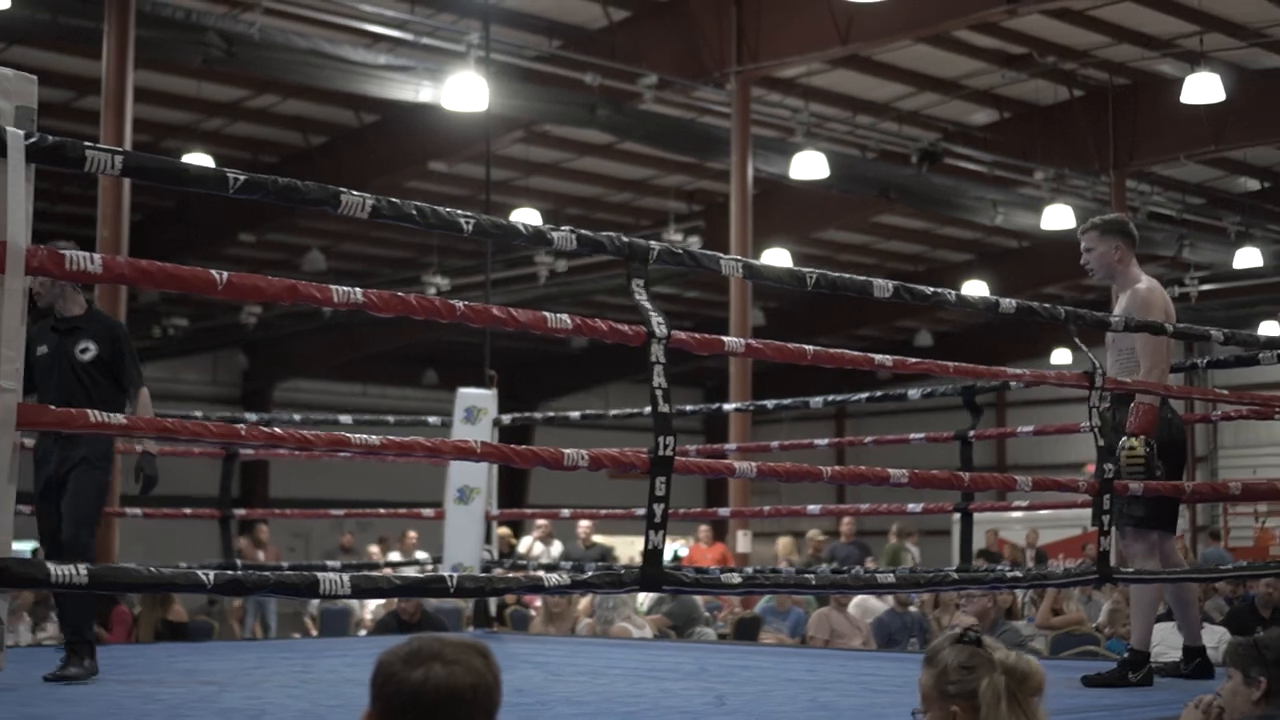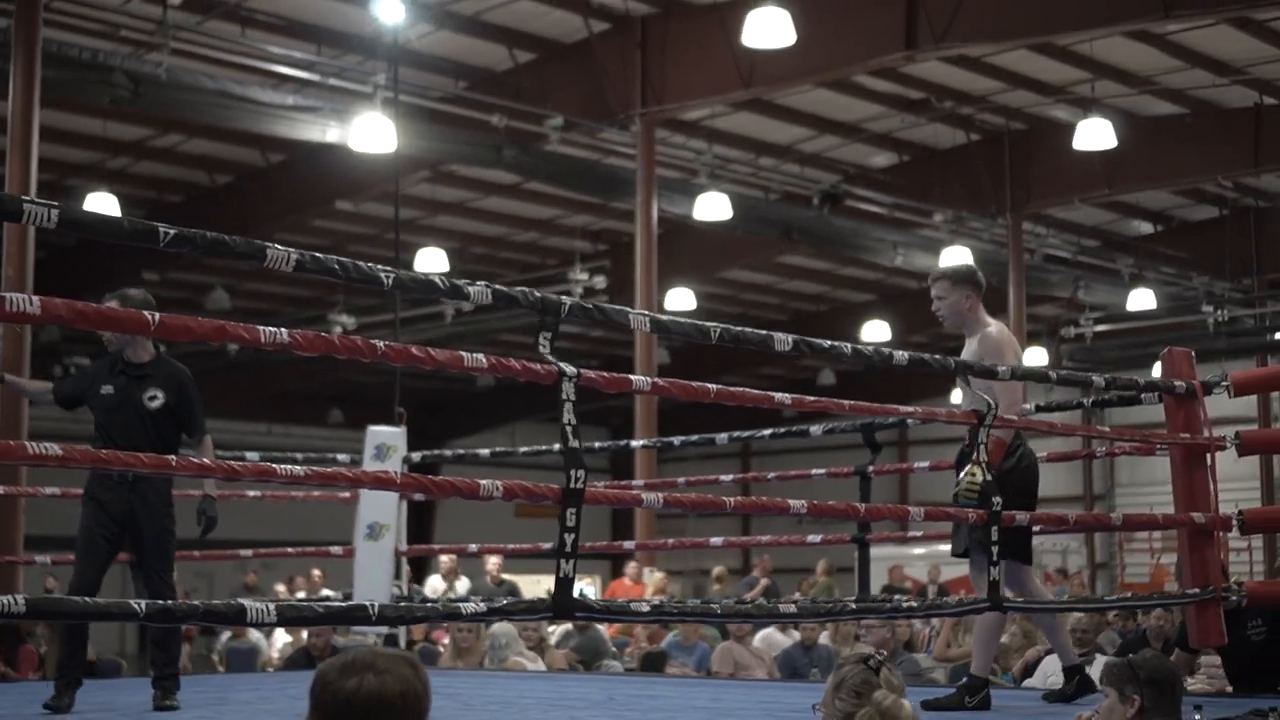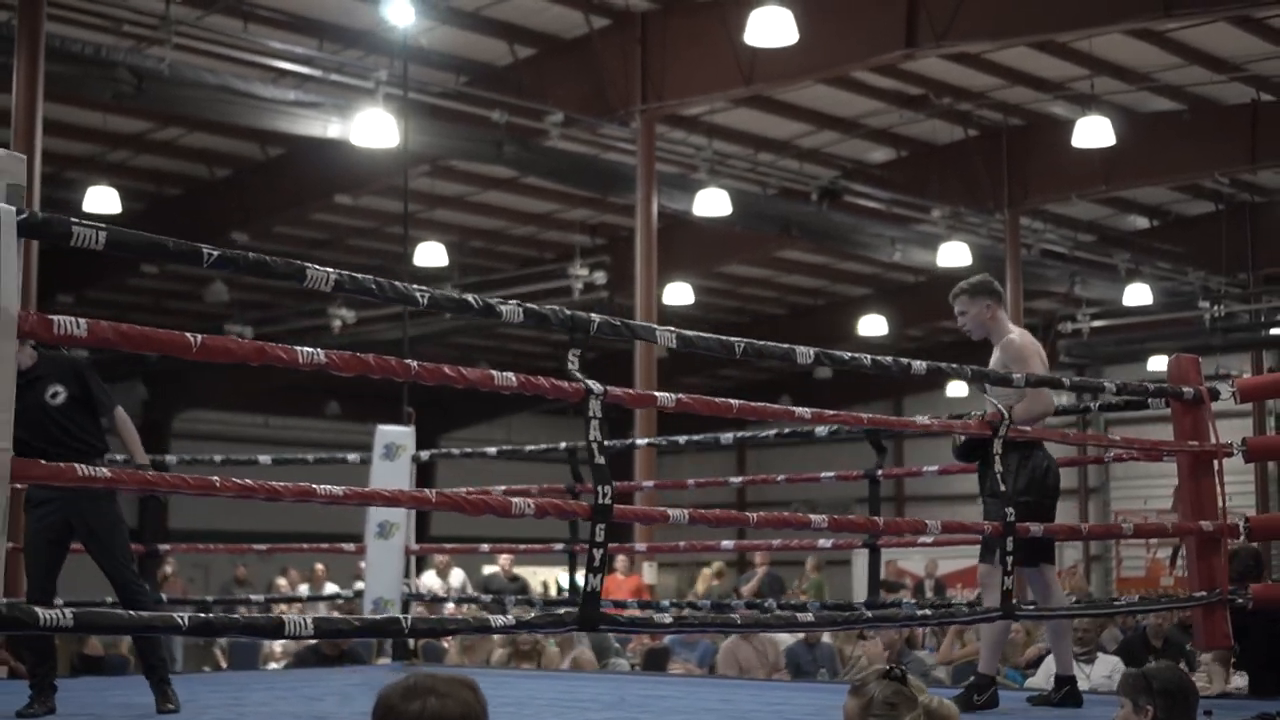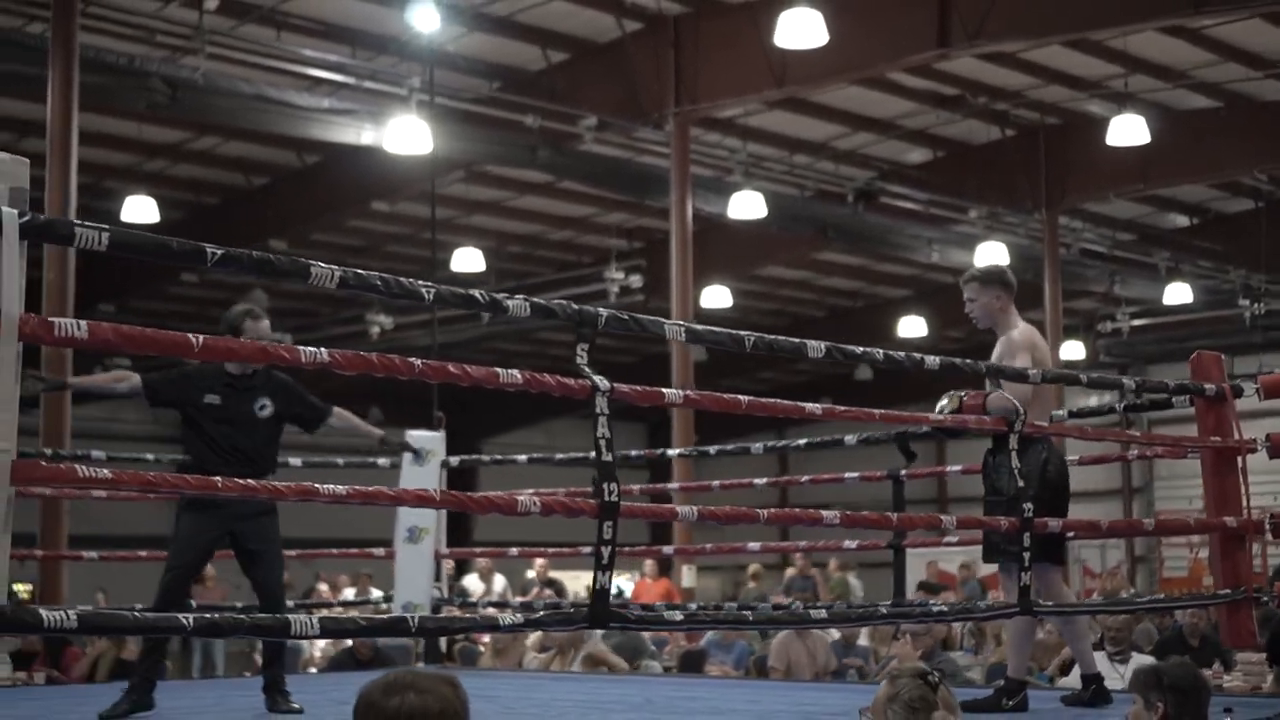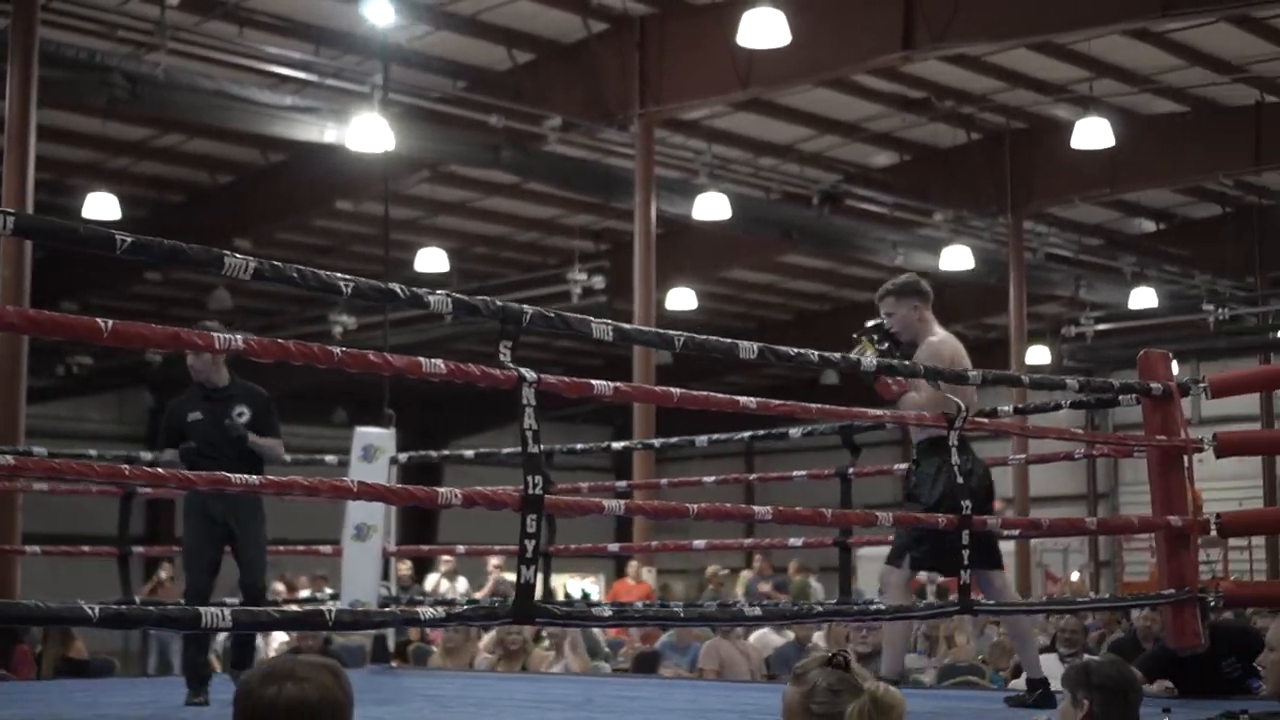
dt=1s
person 1, frame 1
left shoulder: (1143, 294)
right shoulder: (1129, 297)
left elbow: (1151, 374)
left wrist: (1136, 436)
right wrist: (1114, 429)
left hip: (1143, 427)
right hip: (1136, 428)
left knee: (1139, 542)
right knee: (1159, 545)
left ankle: (1138, 661)
right ankle: (1195, 653)
person 1, frame 2
left shoulder: (993, 338)
right shoulder: (975, 344)
left elbow: (1009, 412)
left wrist: (982, 467)
right wrist: (972, 463)
left hip: (1000, 463)
right hip: (992, 463)
left knee: (987, 573)
right knee: (1016, 575)
left ankle: (976, 687)
right ankle: (1075, 672)
person 1, frame 3
left shoulder: (1015, 344)
right shoulder: (1008, 348)
left elbow: (1042, 404)
left wrist: (988, 424)
right wrist: (983, 429)
left hip: (1020, 467)
right hip: (1016, 467)
left knee: (994, 574)
right knee: (1041, 577)
left ankle: (984, 684)
right ankle: (1066, 683)
person 1, frame 4
left shoulder: (1016, 339)
right shoulder: (1026, 339)
left elbow: (1017, 399)
left wrist: (965, 404)
right wrist: (976, 403)
left hip: (1021, 461)
right hip: (1038, 460)
left knee: (1016, 575)
right knee: (1047, 577)
left ankle: (1013, 689)
right ankle: (1092, 680)
person 1, frame 5
left shoulder: (934, 347)
right shoulder: (944, 349)
left elbow: (923, 412)
left wrist: (883, 376)
right wrist: (892, 377)
left hip: (943, 469)
right hip: (956, 469)
left knee: (895, 577)
right knee: (994, 584)
left ankle: (888, 686)
right ankle: (1037, 684)
person 2, frame 1
left shoulder: (107, 330)
right shoulder: (39, 337)
left elbow: (138, 393)
right elbow: (20, 392)
left wrist: (148, 450)
left hip: (90, 450)
right hip: (49, 449)
left knee: (74, 545)
right knee: (56, 554)
left ankle: (82, 650)
right ankle: (78, 651)
person 2, frame 2
left shoulder: (174, 377)
right shoulder: (99, 374)
left elbow: (201, 438)
right elbow: (51, 393)
left wrist: (208, 493)
left hip: (151, 492)
right hip: (103, 490)
left knee: (160, 592)
right knee: (81, 589)
left ankle: (166, 686)
right ankle: (66, 686)
person 2, frame 3
left shoulder: (67, 368)
left elbow: (115, 414)
left wrist: (143, 466)
left hip: (91, 488)
right hip: (43, 496)
left knee: (128, 583)
right knee: (37, 595)
left ankle: (161, 683)
person 2, frame 4
left shoulder: (278, 386)
right shoulder: (195, 381)
left elbow: (330, 416)
right elbow: (128, 382)
left wrist: (383, 438)
right wrist: (67, 383)
left hip: (254, 506)
right hip: (203, 503)
left knee: (272, 598)
right knee: (170, 593)
person 2, frame 5
left shoulder: (255, 398)
right shoulder: (182, 405)
left elbow: (277, 452)
right elbow: (165, 457)
left wrist: (248, 438)
right wrist: (182, 456)
left hip: (245, 500)
right hip: (203, 501)
left knee: (255, 584)
right knee: (198, 590)
left ankle: (241, 664)
right ankle: (197, 682)
